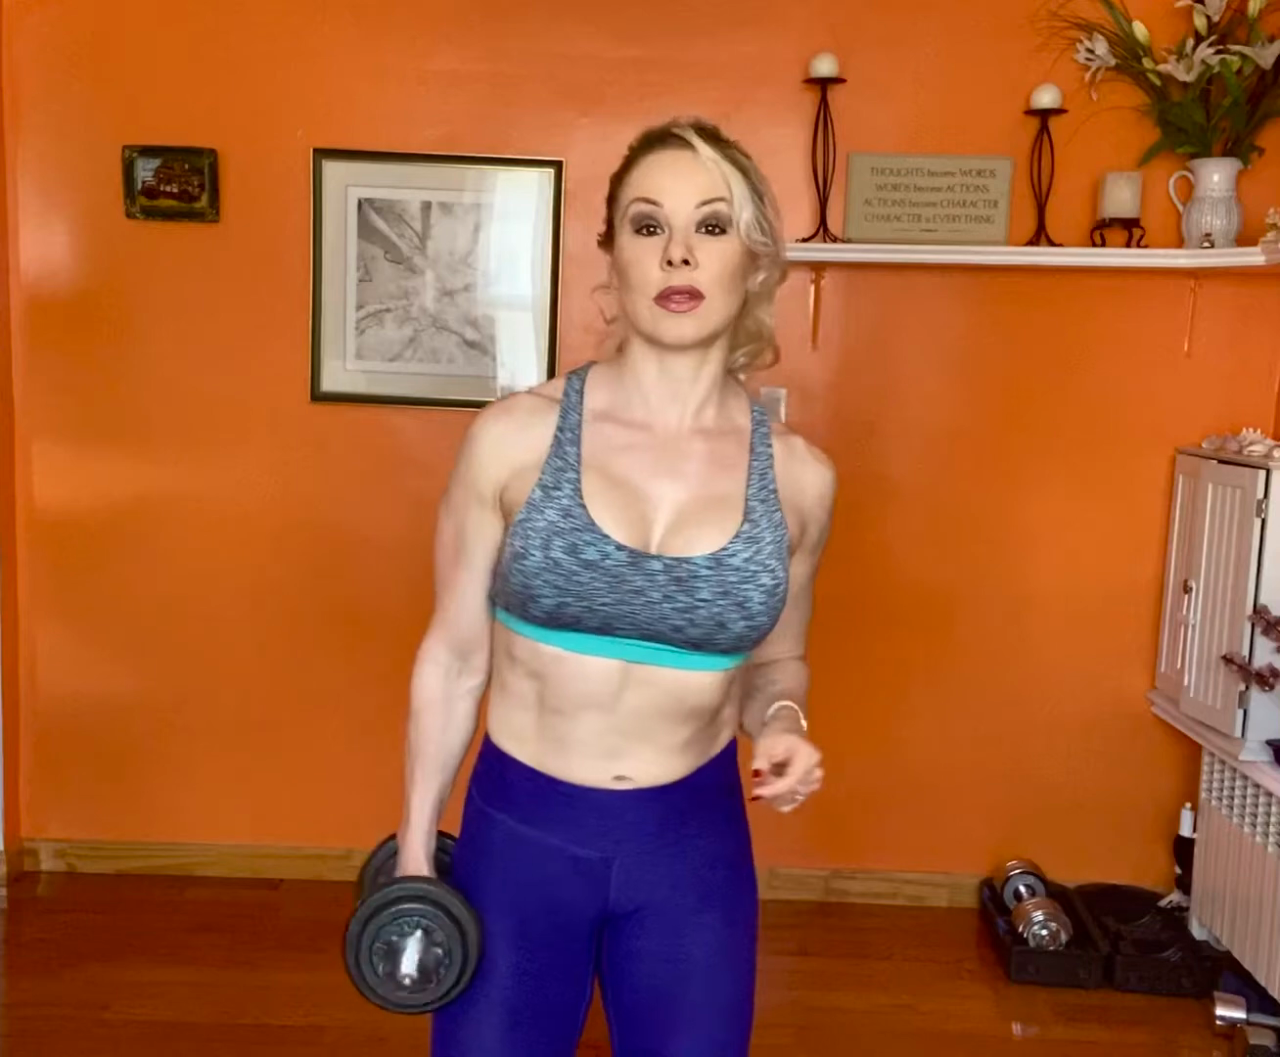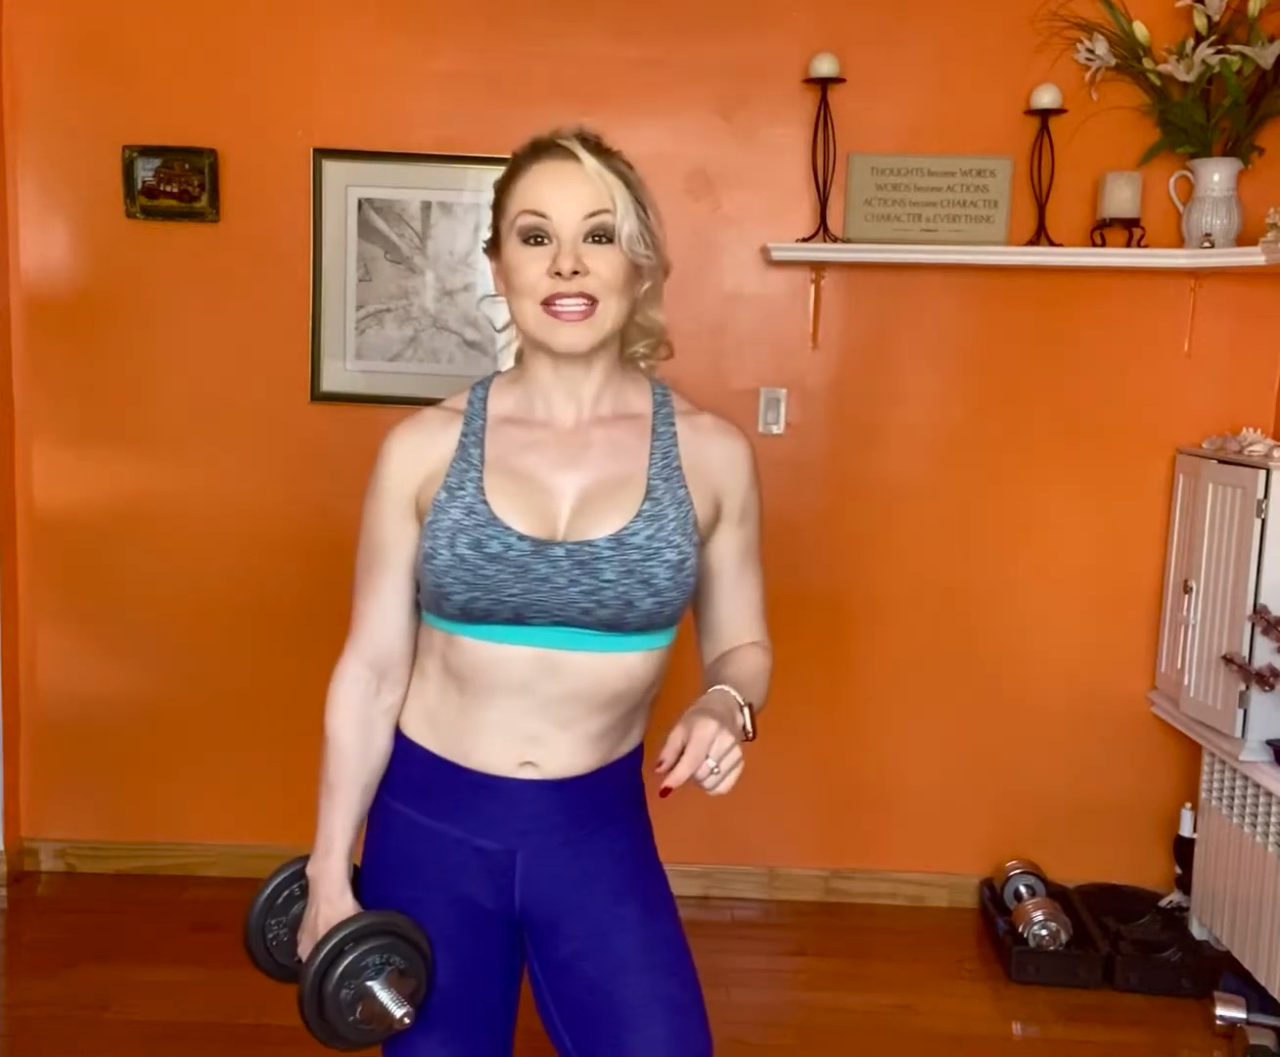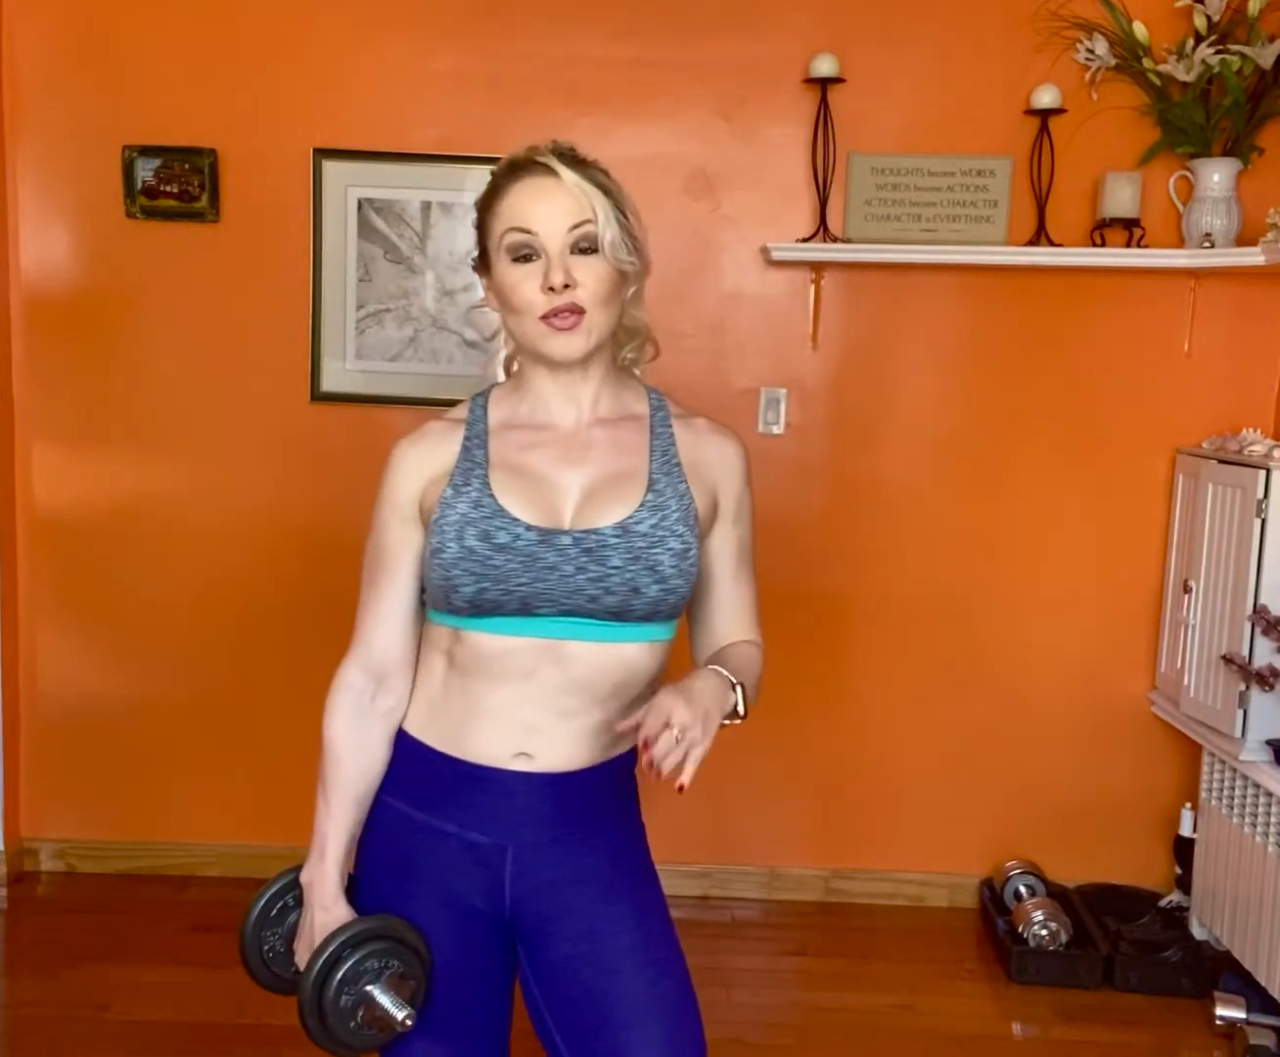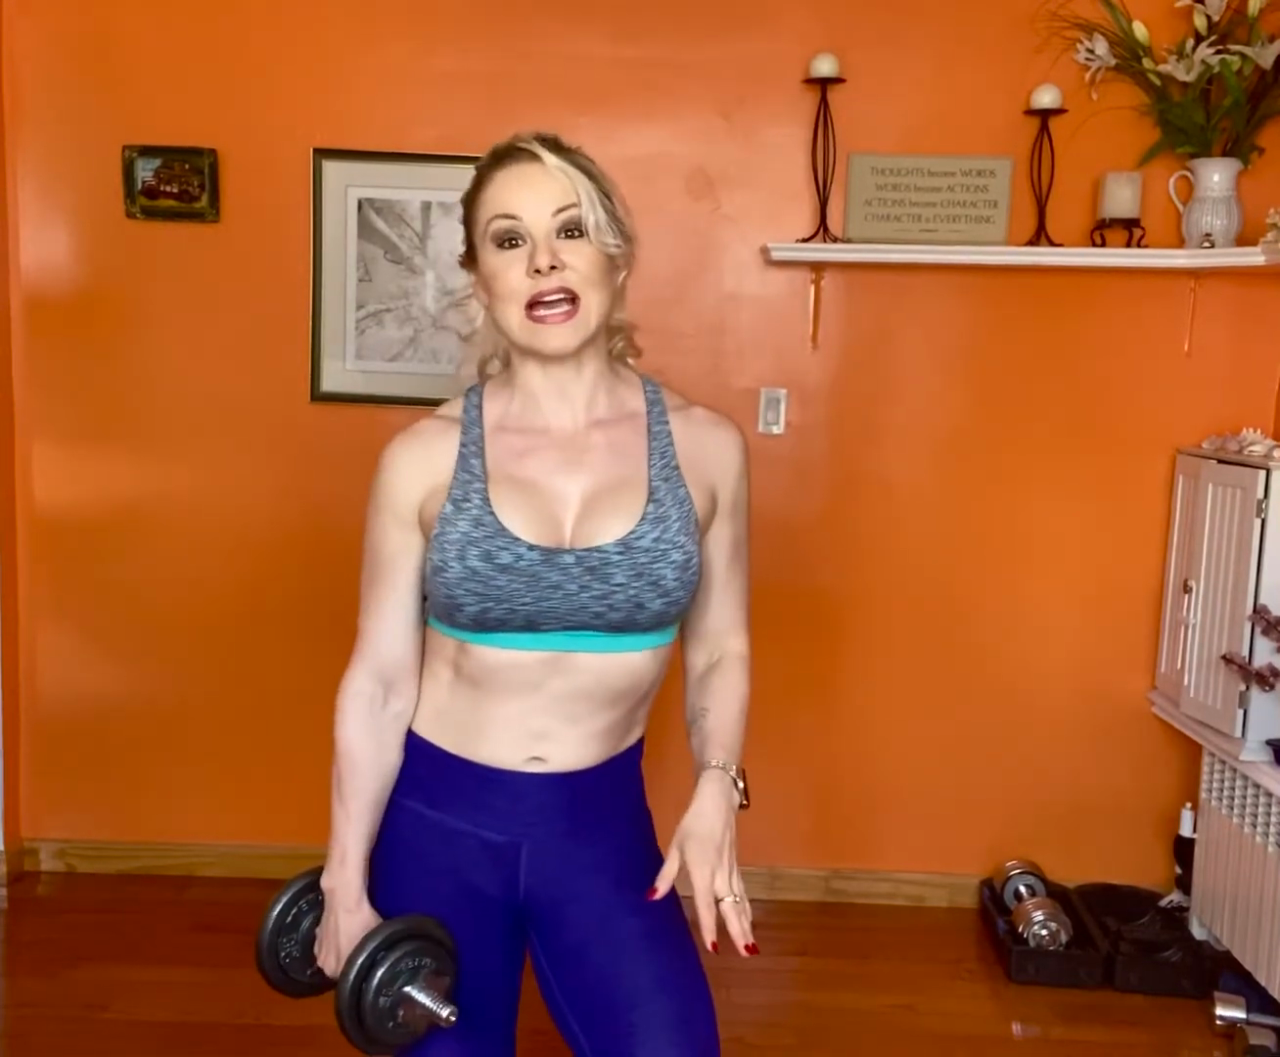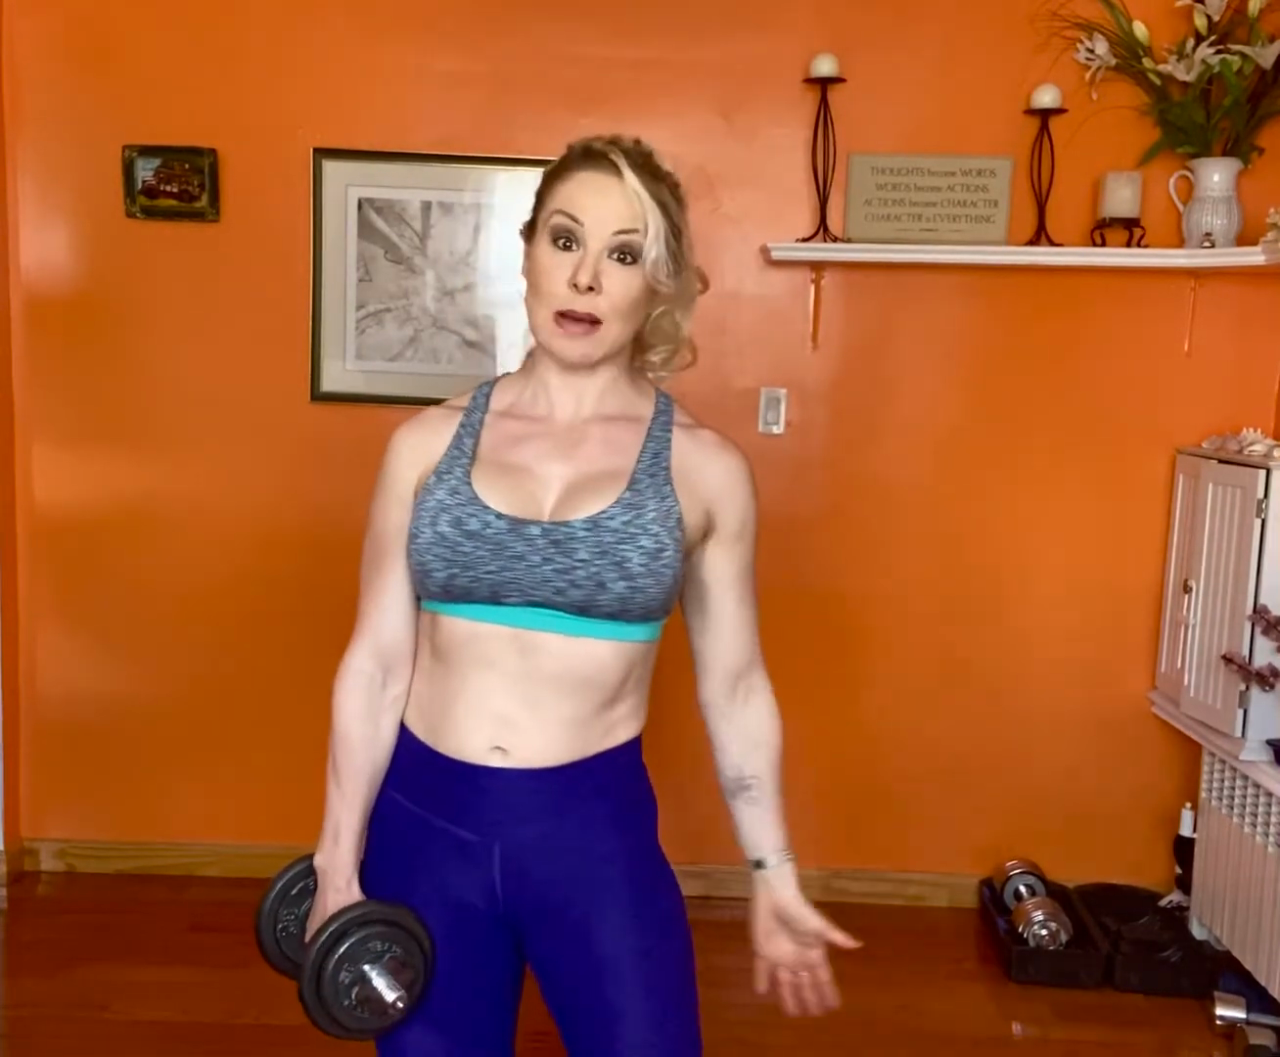
dt=1s
person 1, frame 1
left shoulder: (796, 475)
right shoulder: (513, 437)
right elbow: (453, 656)
left wrist: (781, 723)
right wrist: (413, 850)
left hip: (693, 846)
right hip: (517, 835)
person 1, frame 2
left shoulder: (710, 452)
right shoulder: (423, 448)
left elbow: (741, 644)
right elbow: (370, 671)
left wrist: (724, 708)
right wrist: (329, 873)
left hip: (599, 835)
right hip: (428, 829)
person 1, frame 3
left shoulder: (706, 455)
right shoulder: (431, 456)
left elbow: (736, 641)
right elbow: (372, 676)
left wrist: (709, 687)
right wrist: (325, 878)
left hip: (591, 833)
right hip: (425, 825)
person 1, frame 4
left shoulder: (703, 445)
right shoulder: (424, 456)
left elbow: (720, 648)
right elbow: (378, 678)
left wrist: (716, 789)
right wrist: (346, 881)
left hip: (601, 825)
right hip: (436, 820)
person 1, frame 5
left shoulder: (703, 467)
right shoulder: (429, 442)
left elbow: (733, 681)
right elbow: (375, 661)
left wrist: (772, 876)
right wrist: (338, 863)
left hip: (599, 831)
right hip: (425, 822)
